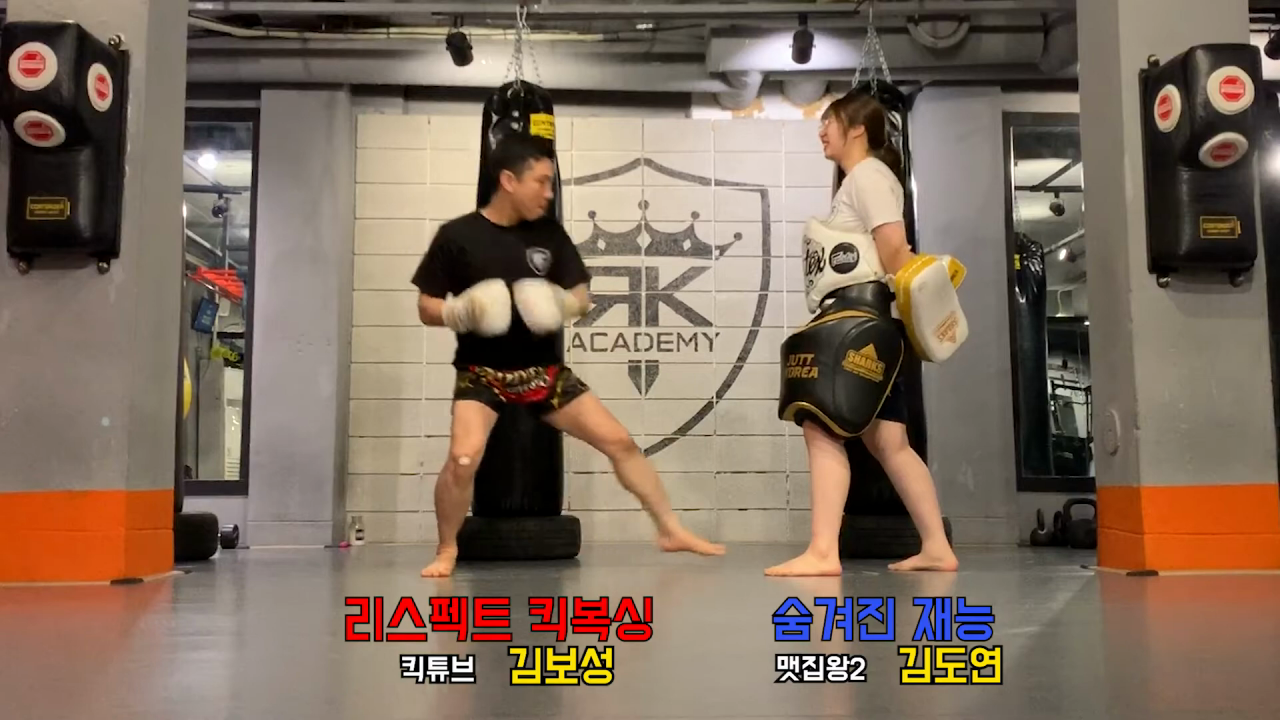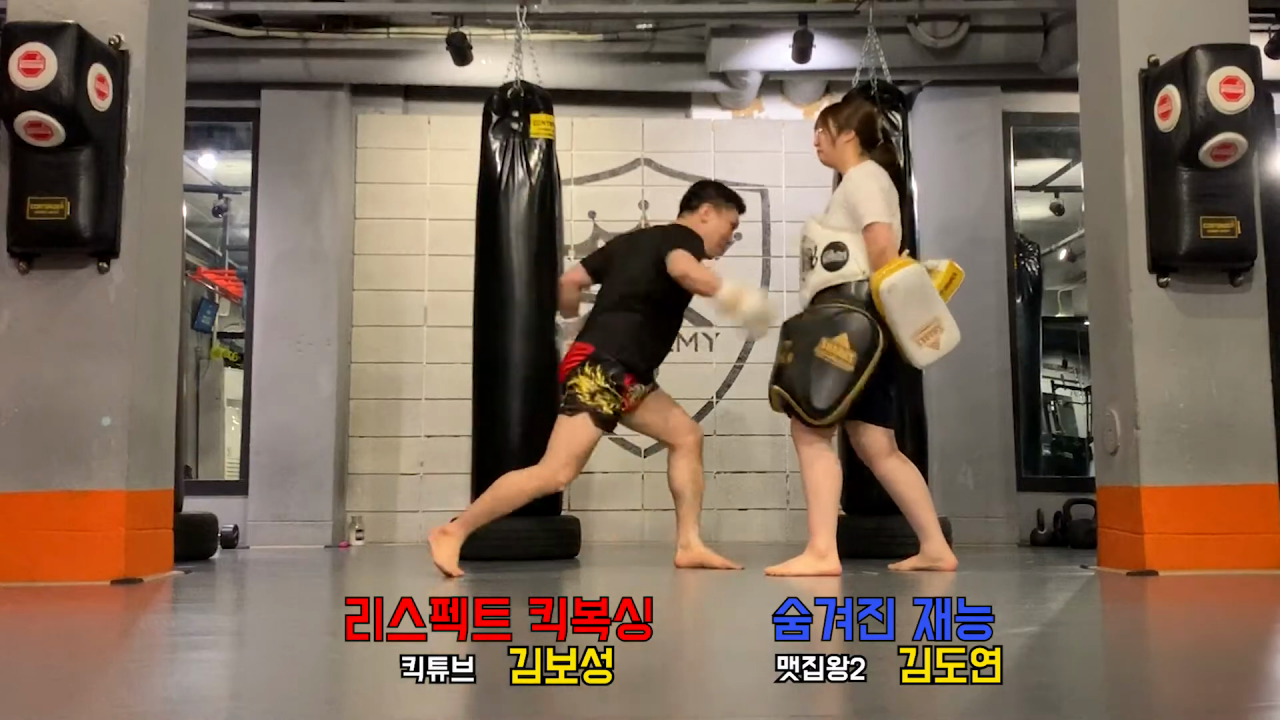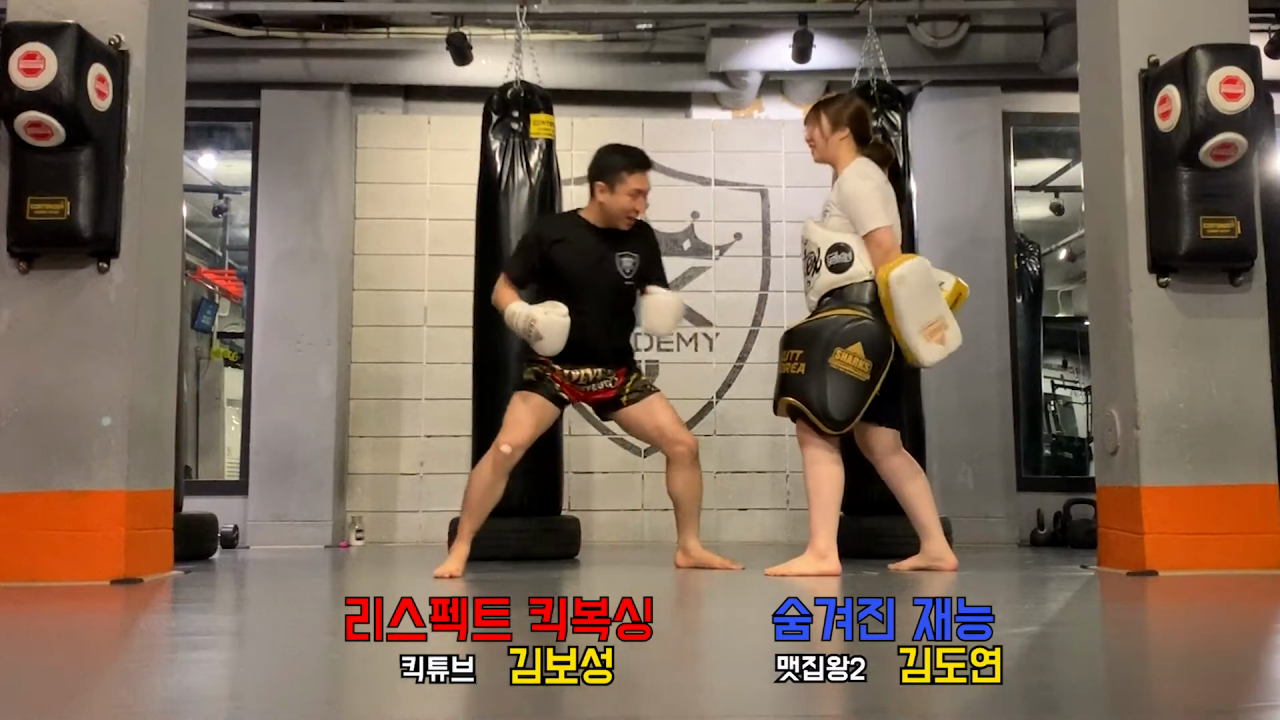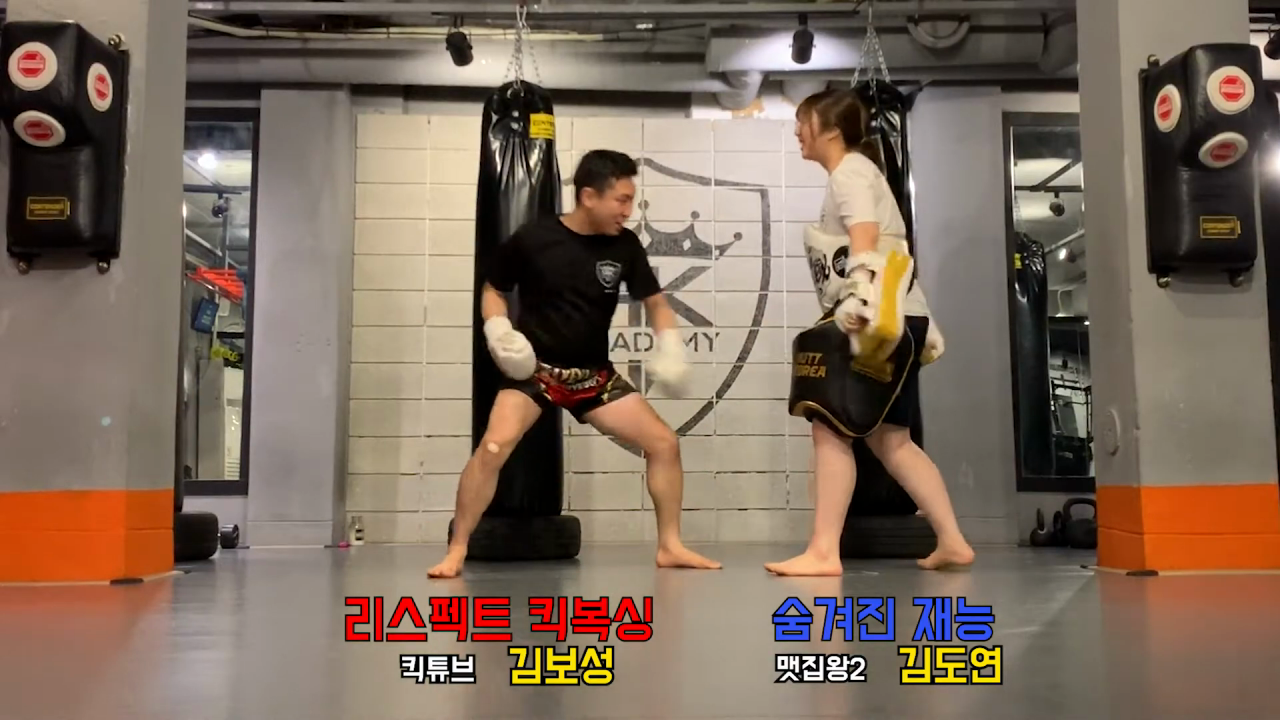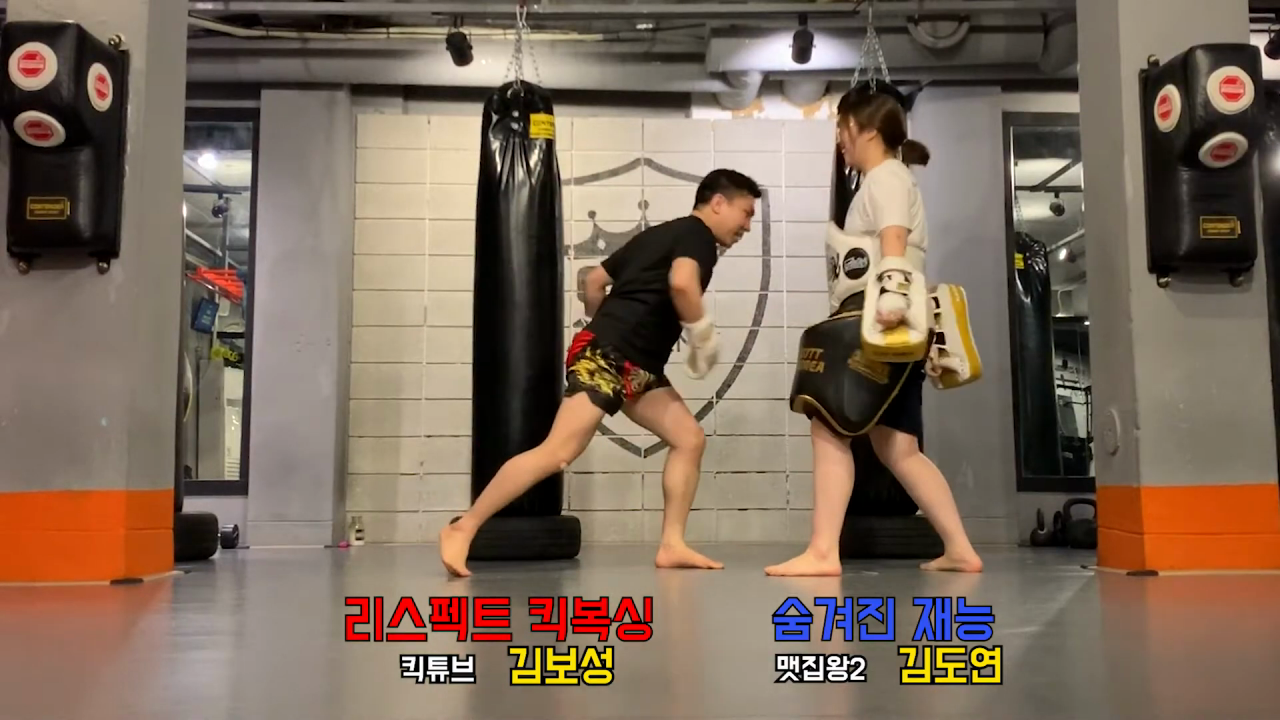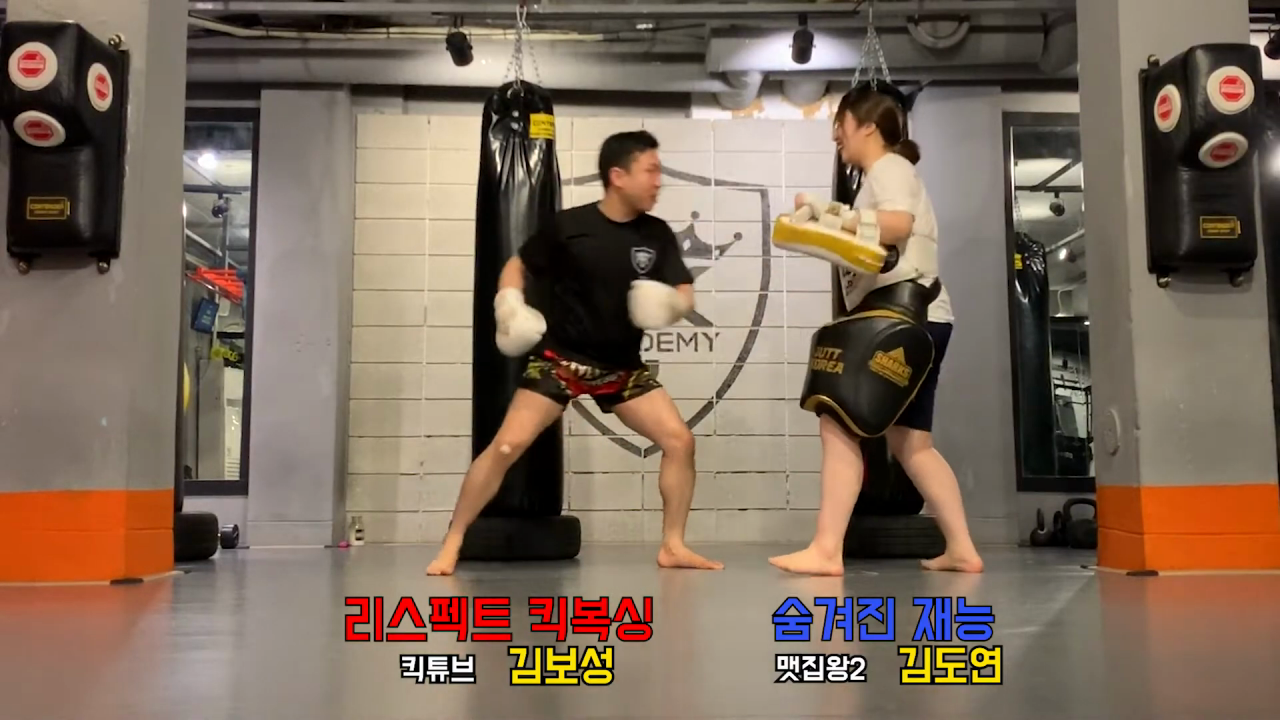
dt=0.5s
person 1, frame 1
left shoulder: (868, 175)
right shoulder: (860, 180)
left elbow: (894, 246)
right elbow: (890, 251)
left knee: (822, 428)
right knee: (886, 441)
left ankle: (823, 553)
right ankle: (937, 548)
person 1, frame 2
left shoulder: (862, 178)
right shoulder: (863, 182)
left elbow: (882, 247)
right elbow: (877, 252)
left wrist: (888, 313)
left hip: (852, 321)
right hip: (846, 324)
left knee: (810, 426)
right knee: (876, 447)
left ankle: (822, 551)
right ankle: (935, 547)
person 1, frame 3
left shoulder: (856, 177)
right shoulder: (858, 179)
left elbow: (885, 250)
left knee: (815, 430)
right knee: (881, 444)
left ankle: (822, 552)
right ankle: (936, 548)
person 1, frame 4
left shoulder: (849, 175)
right shoulder: (855, 173)
left elbow: (865, 240)
left wrist: (855, 298)
right wrist: (923, 332)
left hip: (885, 320)
right hip: (891, 321)
left knee: (831, 428)
right knee: (891, 441)
left ankle: (823, 552)
right ankle: (952, 541)
person 1, frame 5
left shoulder: (887, 177)
right shoulder: (879, 182)
left elbow: (895, 243)
left hip: (885, 328)
right hip: (882, 329)
left knee: (829, 428)
right knee: (897, 448)
left ankle: (823, 552)
right ankle: (960, 550)
person 1, frame 6
left shoulder: (889, 168)
right shoulder: (884, 174)
left elbow: (897, 225)
left knee: (839, 423)
right knee: (911, 442)
left ankle: (826, 548)
right ankle: (961, 549)
person 2, frame 1
left shoulder: (549, 232)
right shoulder: (457, 237)
left elbow: (582, 297)
right elbow: (427, 308)
left wrist: (559, 304)
right wrist: (463, 310)
left hip: (544, 370)
right hip: (482, 372)
left knee: (619, 442)
right knee: (464, 458)
left ankle: (672, 532)
right ankle: (447, 550)
person 2, frame 2
left shoulder: (631, 241)
right shoulder: (680, 238)
left elbow: (571, 280)
right elbow: (683, 269)
left wrist: (572, 315)
right wrist: (735, 297)
left hip: (626, 378)
right hip: (602, 370)
left knee: (688, 437)
right knee: (554, 476)
left ankle: (691, 546)
right ankle: (453, 533)
person 2, frame 3
left shoulder: (641, 237)
right shoulder: (551, 233)
left elbow: (657, 295)
right elbow: (503, 291)
left wrist: (663, 308)
right wrist: (524, 317)
left hip: (616, 371)
right hip: (553, 366)
left knee: (683, 445)
right knee: (506, 449)
left ankle: (690, 547)
right ankle: (459, 550)
person 2, frame 4
left shoulder: (626, 244)
right shoulder: (535, 238)
left elbow: (656, 301)
right elbow: (493, 288)
left wrist: (669, 344)
right wrist: (497, 329)
left hip: (594, 374)
right hip: (535, 367)
left knee: (664, 443)
right knee: (495, 446)
left ankle: (670, 546)
right ankle: (457, 550)
person 2, frame 5
left shoulder: (658, 236)
right shoulder: (696, 236)
left elbow: (595, 282)
right elbow: (682, 282)
left wrist: (601, 320)
right wrist: (703, 335)
left hip: (634, 365)
right hip: (607, 355)
left knee: (690, 439)
right knee: (558, 453)
left ankle: (672, 546)
right ankle: (462, 530)
person 2, frame 6
left shoulder: (655, 234)
right shoulder: (567, 225)
left elbow: (685, 294)
right elbow: (517, 267)
left wrist: (668, 302)
right wrist: (511, 306)
left hip: (617, 365)
right hip: (556, 360)
left knee: (679, 440)
right knee: (506, 447)
left ankle: (672, 546)
right ankle: (452, 544)
